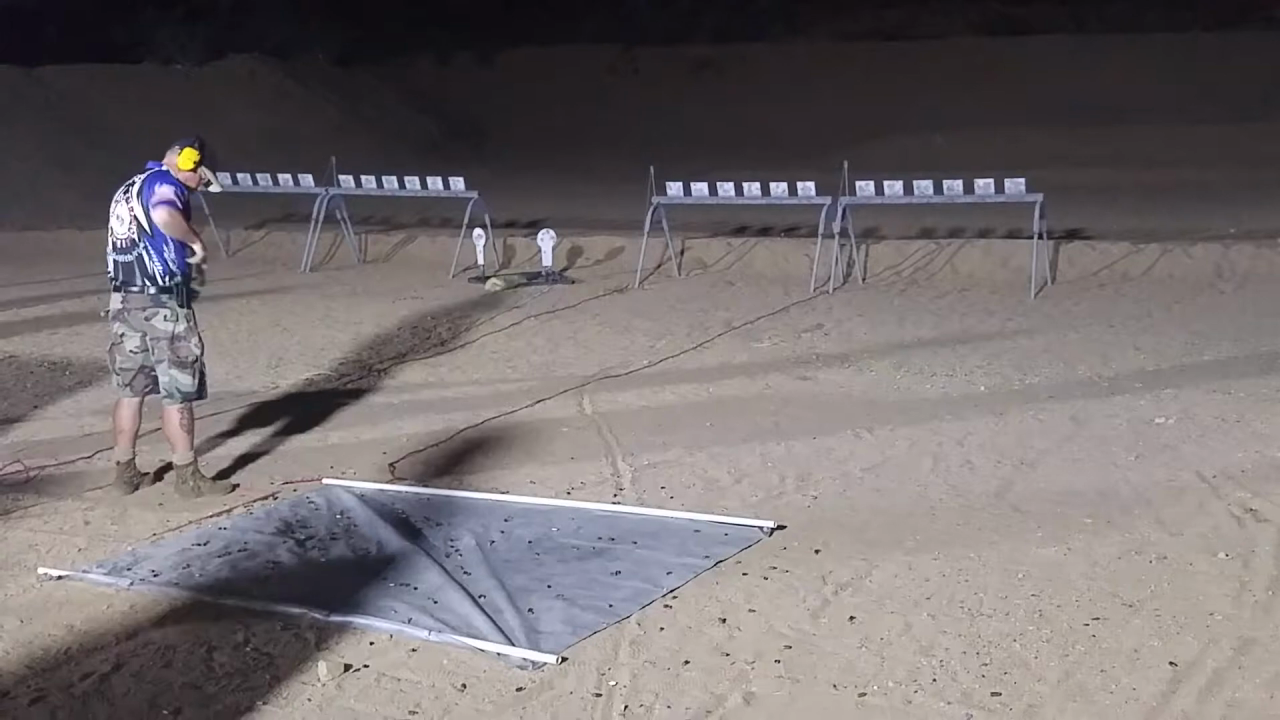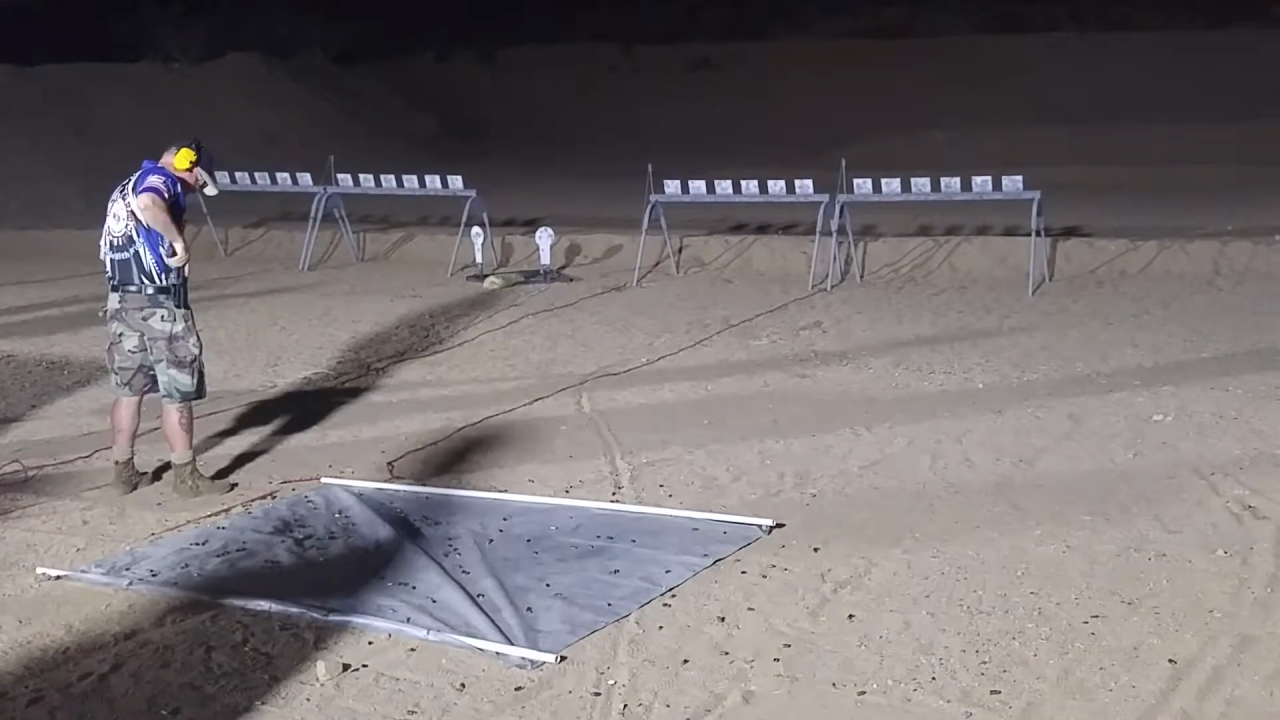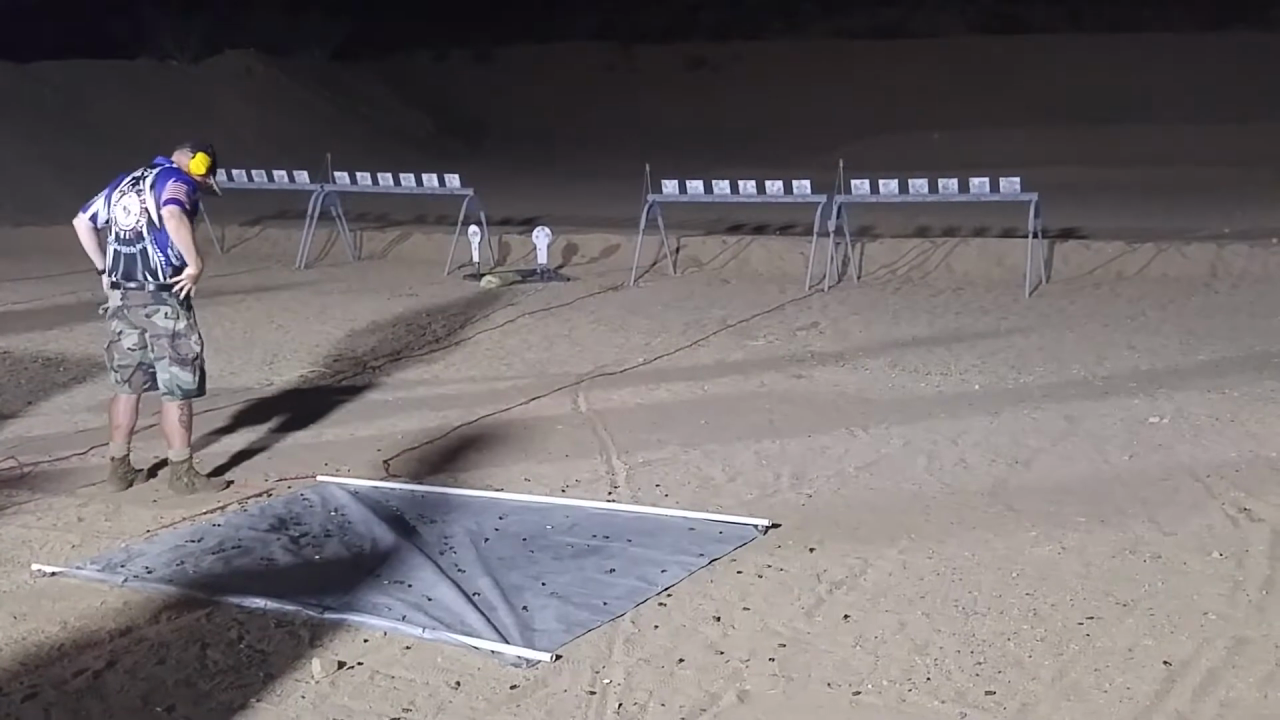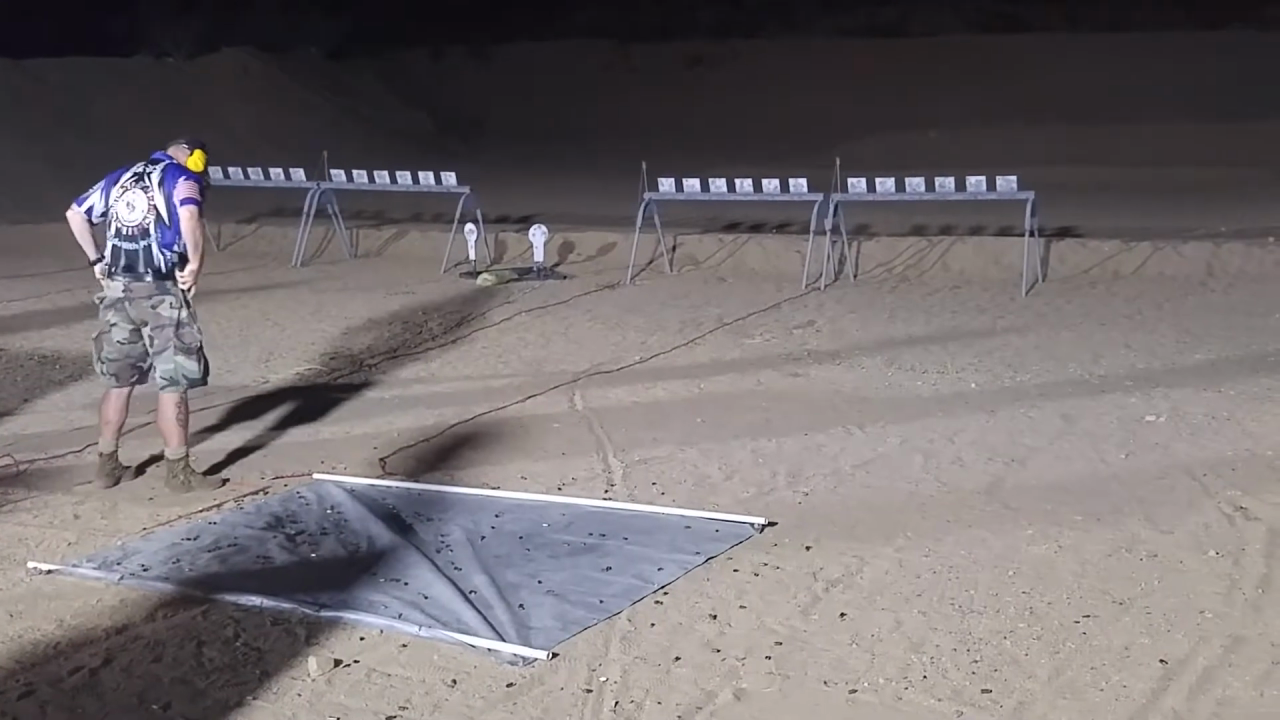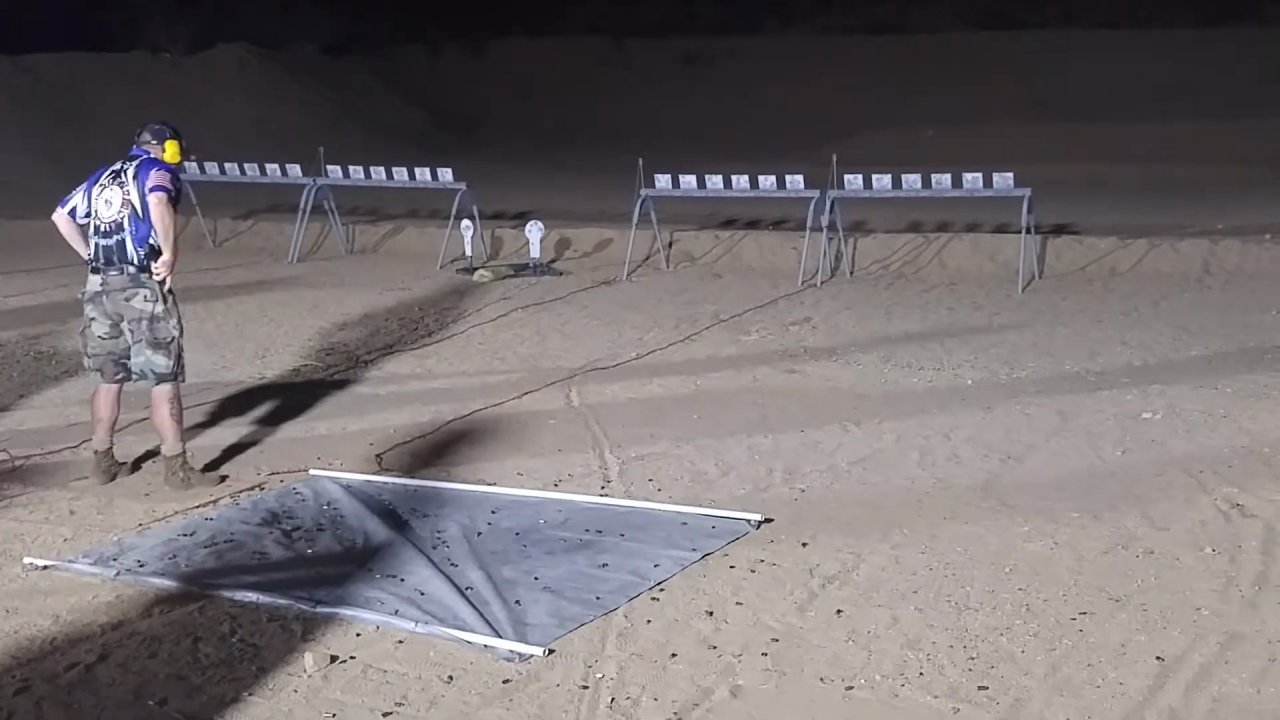
dt=0.5s
person 1, frame 1
left shoulder: (129, 188)
right shoulder: (164, 182)
right elbow: (163, 217)
right wrist: (195, 241)
left hip: (123, 300)
right hip: (162, 303)
left knee: (130, 390)
right knee: (178, 392)
left ankle: (125, 472)
right ankle: (188, 477)
person 1, frame 2
left shoulder: (124, 188)
right shoulder: (160, 179)
left elbow: (106, 249)
right elbow: (148, 205)
right wrist: (179, 241)
left hip: (121, 300)
right hip: (160, 302)
left knee: (129, 389)
right knee: (177, 392)
left ankle: (124, 471)
right ankle: (186, 477)
person 1, frame 3
left shoulder: (124, 183)
right shoulder: (178, 181)
left elbow: (82, 222)
right elbow: (174, 216)
left wrist: (104, 269)
right wrist: (195, 265)
left hip: (121, 295)
right hip: (162, 296)
left knee: (127, 385)
right knee: (177, 388)
left ankle: (119, 468)
right ankle: (182, 474)
person 1, frame 4
left shoulder: (120, 178)
right shoulder: (182, 177)
left elbow: (76, 213)
right elbow: (189, 216)
left wrist: (97, 260)
right wrist: (195, 264)
left hip: (117, 289)
right hip: (160, 290)
left knee: (118, 381)
right knee: (174, 383)
left ankle: (107, 464)
right ankle: (179, 471)
person 1, frame 5
left shoulder: (103, 176)
right shoulder: (158, 170)
left elbow: (62, 215)
right elbow: (159, 202)
left wrist: (90, 258)
right wrist: (170, 255)
left hip: (100, 285)
right hip: (141, 284)
left knee: (108, 378)
right knee: (163, 379)
left ankle: (103, 461)
right ankle: (177, 468)
